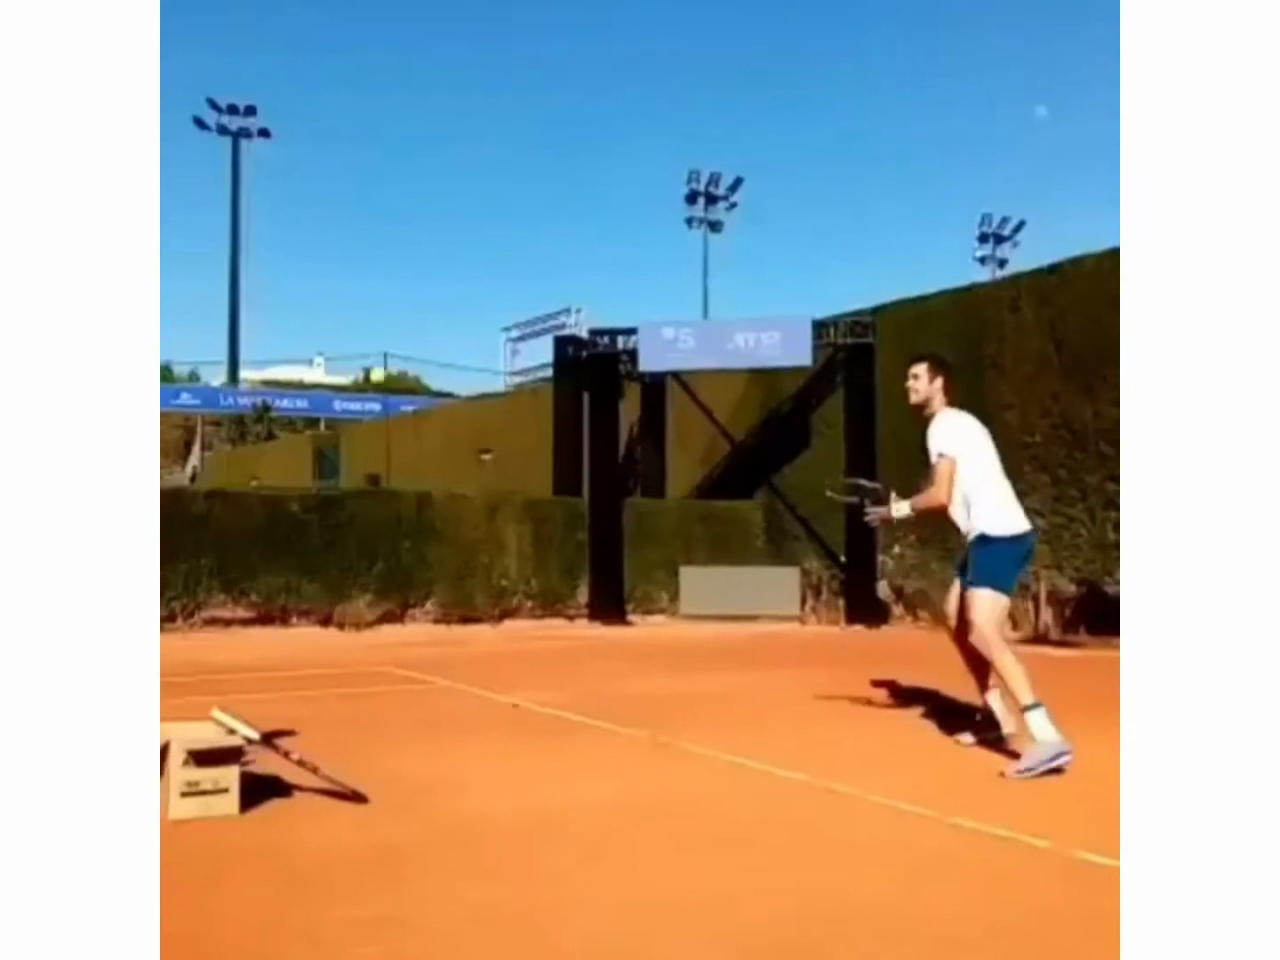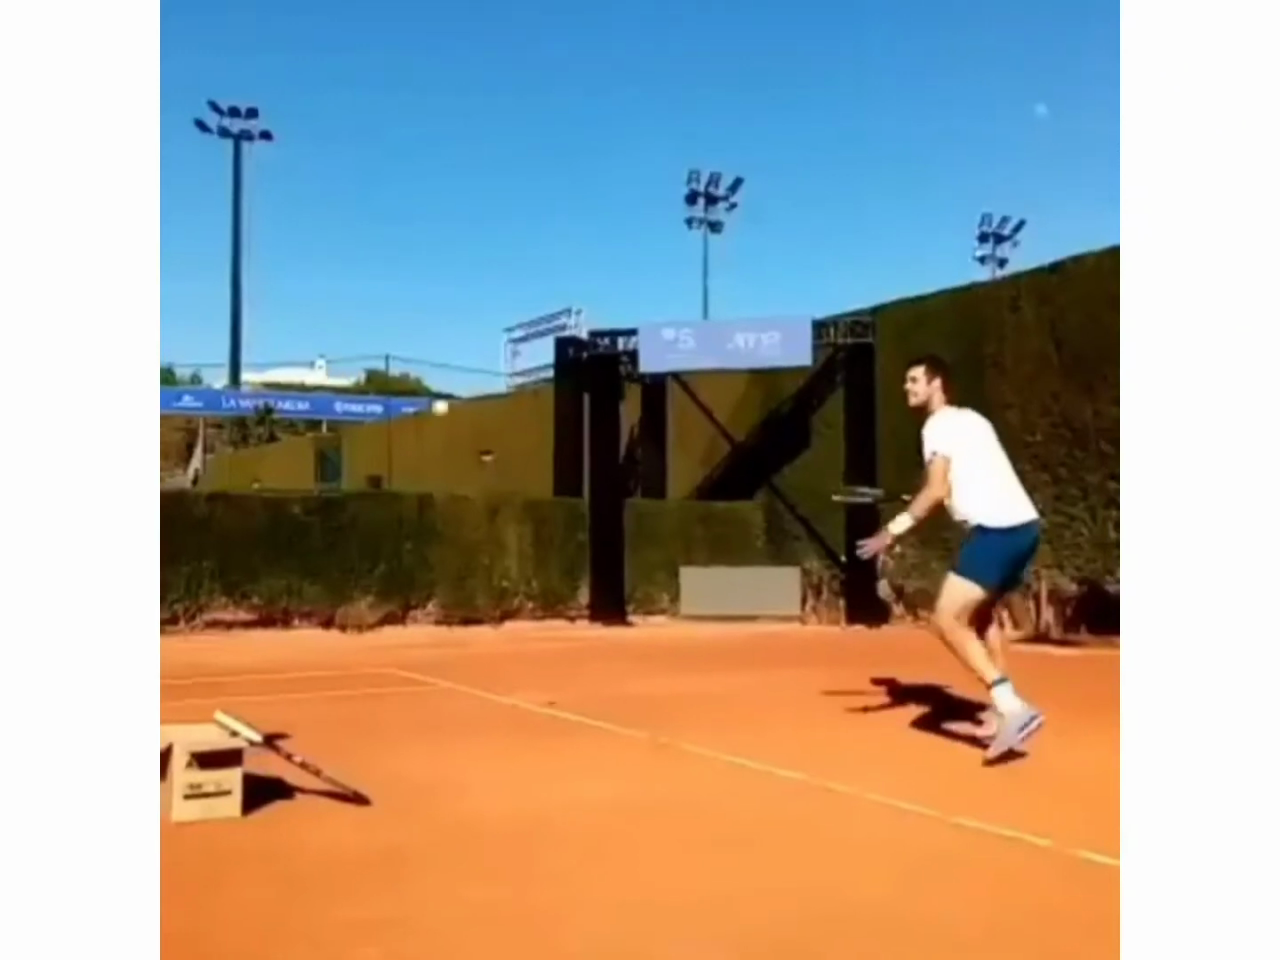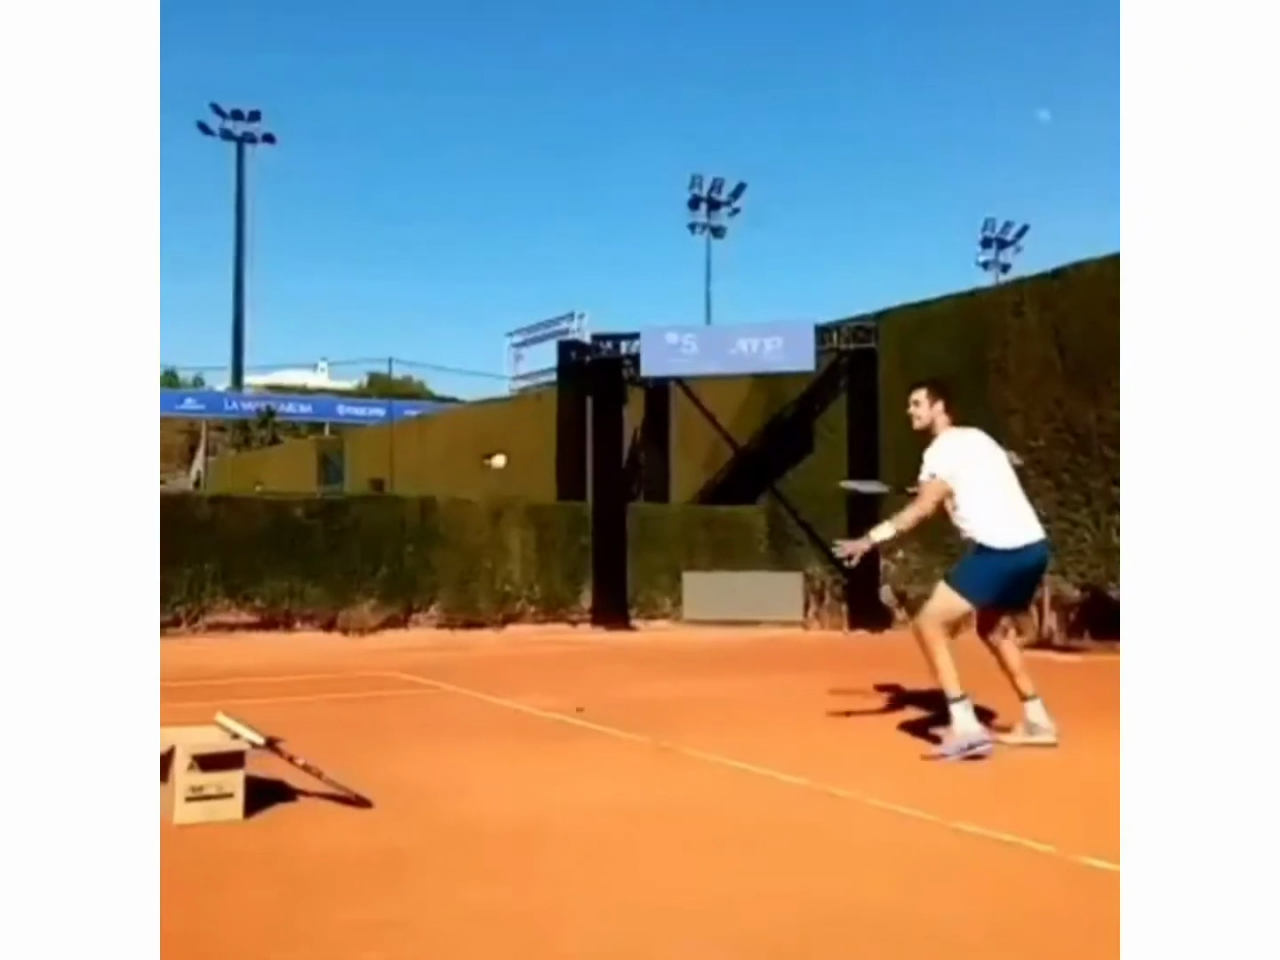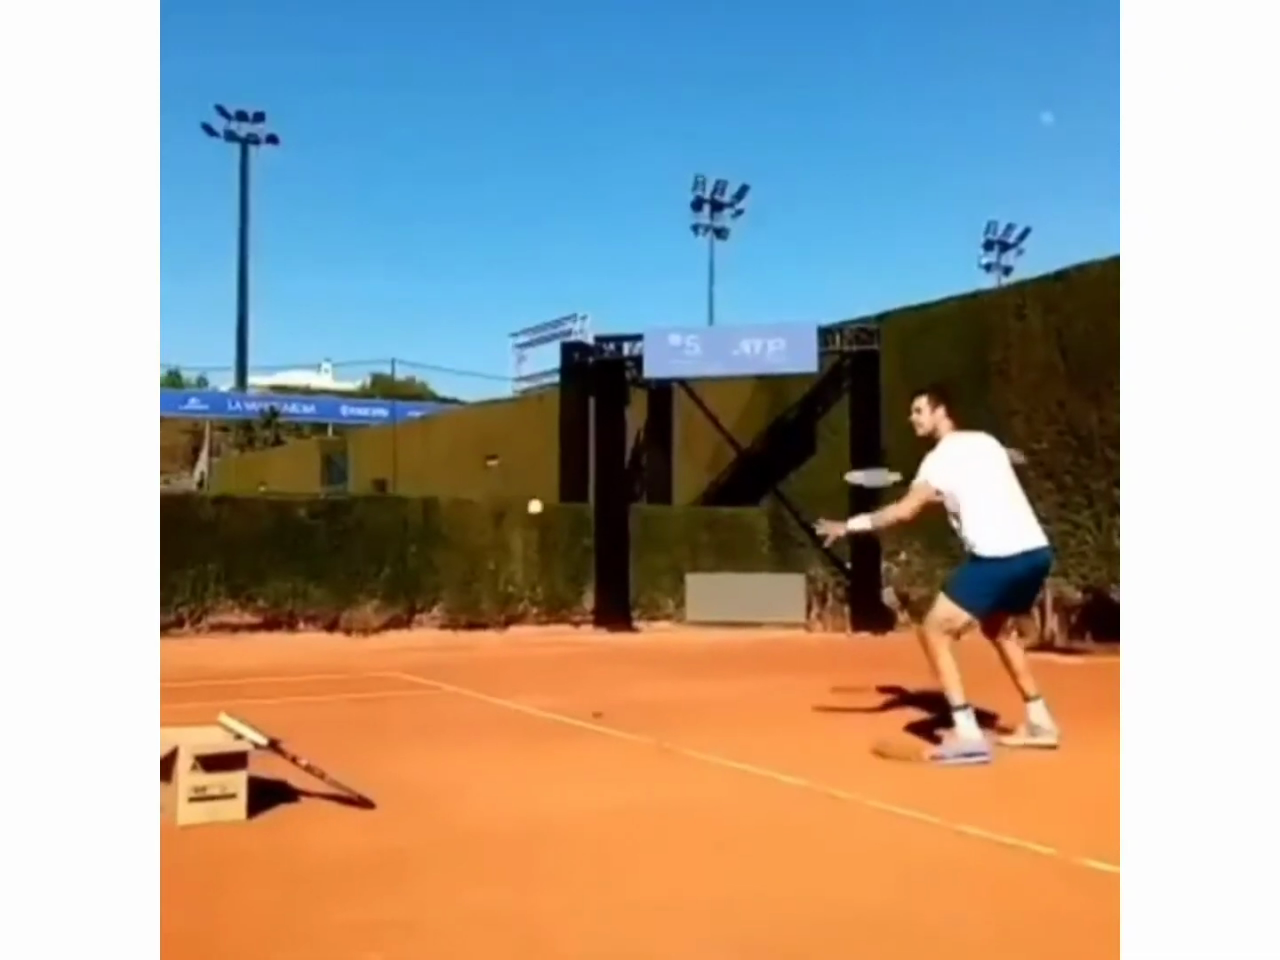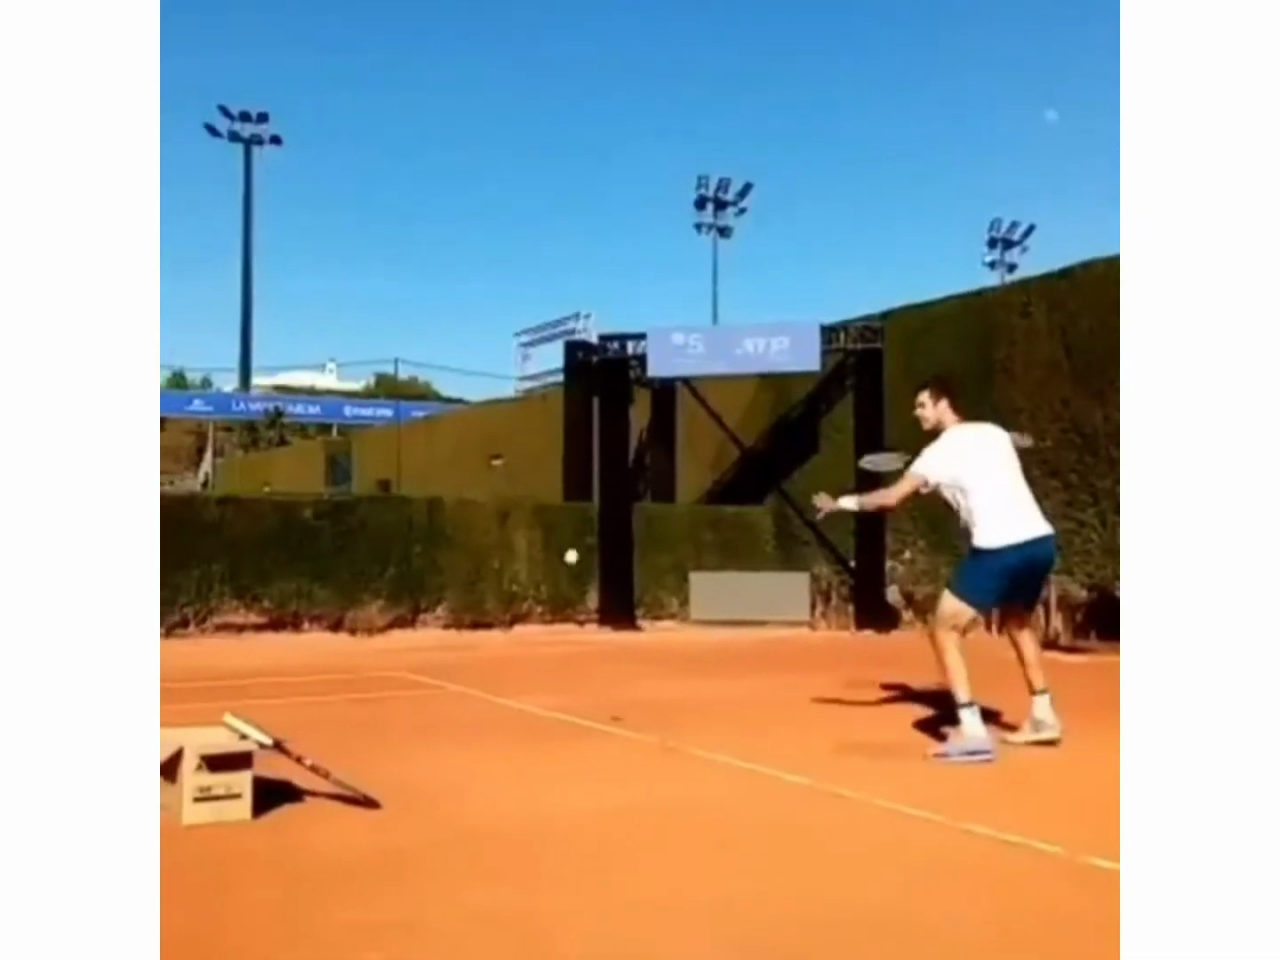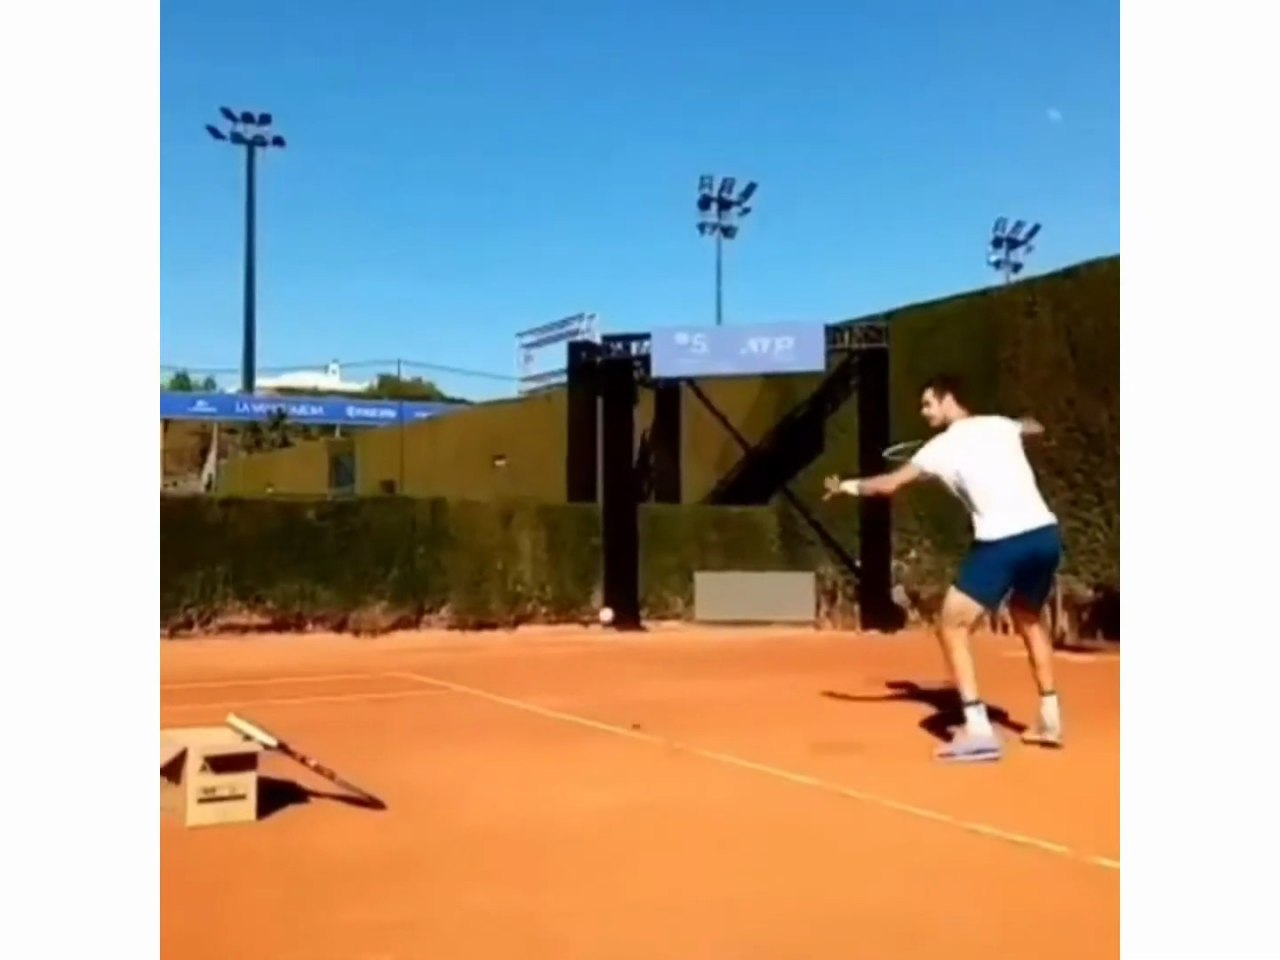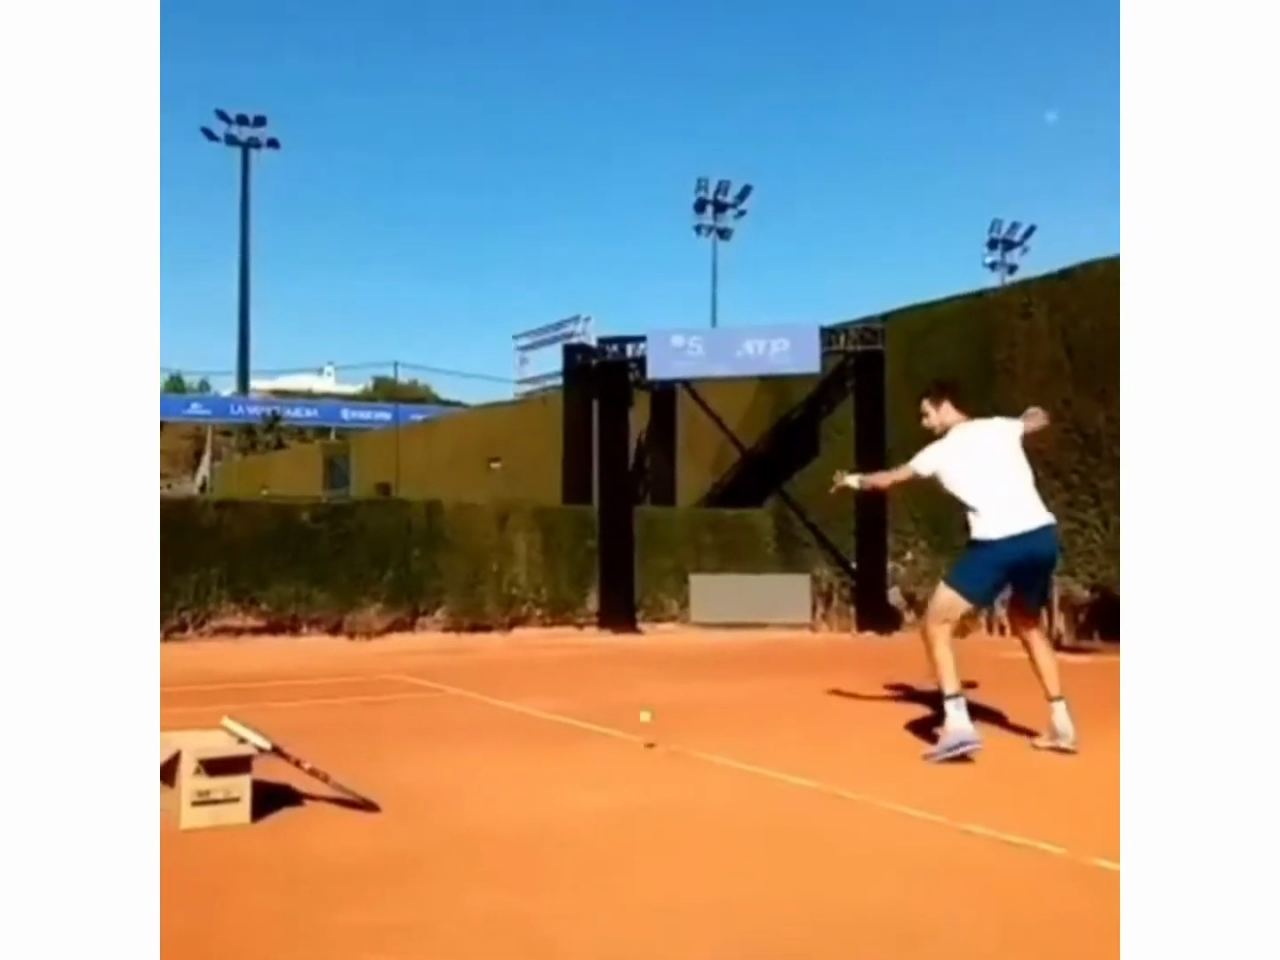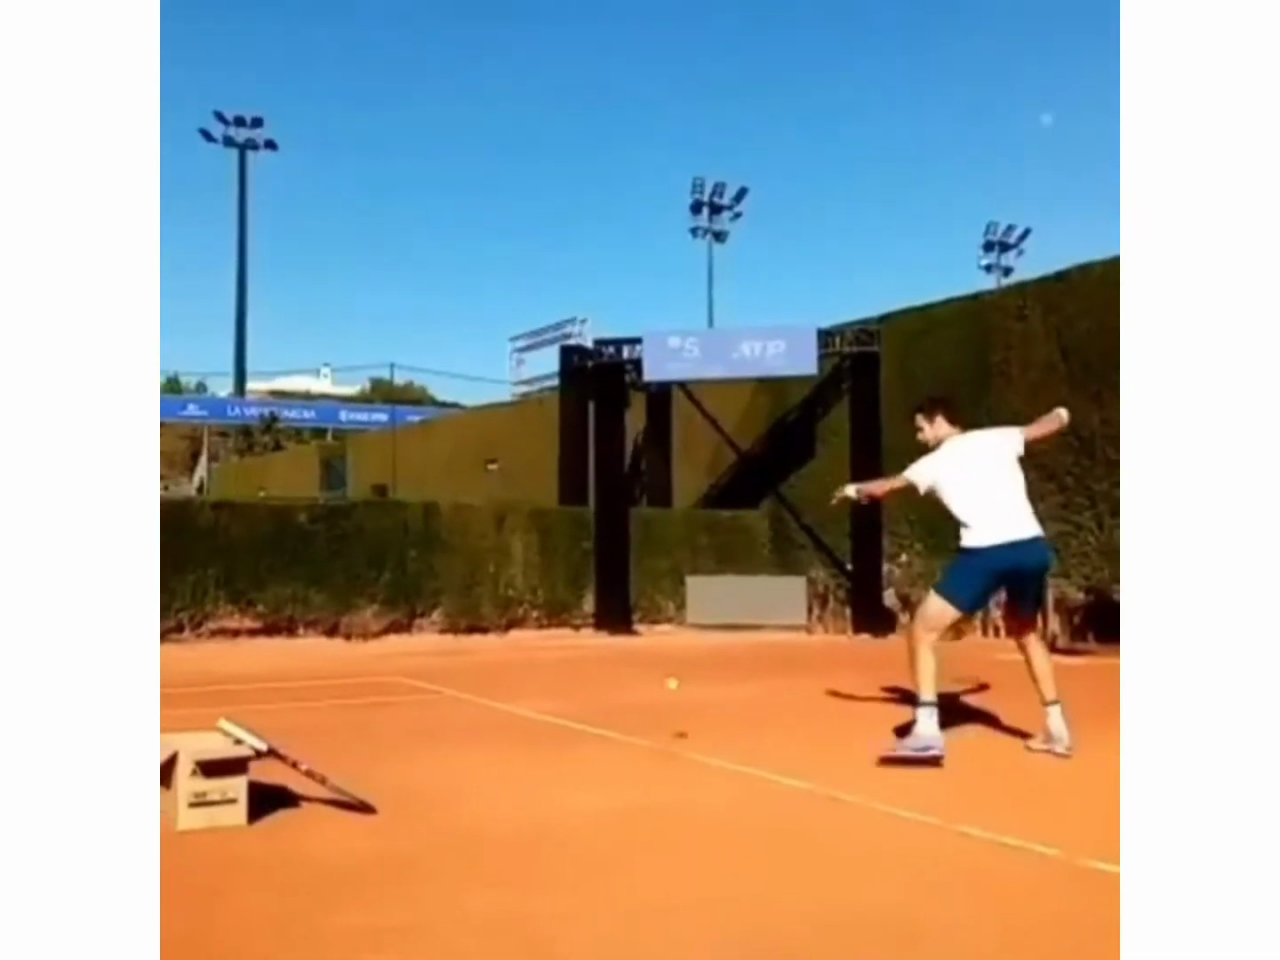
dt=0.2s
person 1, frame 1
left shoulder: (943, 426)
right shoulder: (962, 422)
left elbow: (940, 493)
left wrist: (898, 510)
right wrist: (912, 505)
left hip: (998, 538)
right hip: (1007, 534)
left knee: (985, 638)
right knee: (956, 618)
left ankle: (1047, 739)
right ankle: (996, 716)
person 1, frame 2
left shoulder: (939, 425)
right shoulder: (971, 418)
left elbow: (935, 490)
left wrist: (892, 531)
right wrist: (951, 494)
left hip: (998, 531)
right hip: (1025, 526)
left knee: (947, 620)
right knee: (978, 614)
left ankle: (1012, 707)
right ankle: (1011, 711)
person 1, frame 3
left shoulder: (941, 449)
right shoulder: (977, 438)
left elbow: (925, 506)
left wrist: (871, 539)
right wrist: (946, 490)
left hip: (999, 551)
right hip: (1035, 546)
left knee: (928, 625)
right knee: (993, 629)
left ankle: (966, 726)
right ankle: (1037, 722)
person 1, frame 4
left shoulder: (940, 458)
right shoulder: (985, 442)
left elbow: (905, 510)
left wrist: (847, 526)
left hip: (997, 558)
right hip: (1038, 551)
left knee: (934, 634)
right knee: (1000, 630)
left ankle: (968, 736)
right ankle: (1039, 722)
person 1, frame 5
left shoulder: (939, 453)
right shoulder: (992, 433)
left elbow: (890, 497)
right elbow: (1021, 441)
left wrist: (841, 502)
left hip: (999, 549)
right hip: (1042, 541)
left knee: (945, 633)
right knee: (1017, 623)
left ankle: (973, 733)
right ankle: (1043, 717)
person 1, frame 6
left shoulder: (942, 447)
right shoulder: (1000, 426)
left elbow: (888, 484)
right elbow: (1035, 426)
left wrist: (845, 486)
left hip: (1003, 542)
right hip: (1046, 534)
left knee: (952, 630)
right knee: (1028, 621)
left ankle: (980, 732)
right ankle: (1049, 717)
person 1, frame 7
left shoulder: (940, 451)
right shoulder: (1001, 428)
left elbow: (886, 479)
right elbow: (1039, 419)
left wrist: (851, 480)
right wrist: (1031, 414)
left hip: (997, 544)
right hip: (1043, 535)
left knee: (935, 625)
right knee: (1027, 626)
left ankle: (958, 725)
right ankle: (1061, 725)
person 1, frame 8
left shoulder: (933, 463)
right shoulder: (998, 439)
left elbow: (883, 487)
right elbow: (1049, 424)
left wrist: (851, 490)
right wrist: (1060, 414)
left hip: (986, 553)
right hip: (1033, 547)
left knee: (922, 633)
right knee: (1025, 632)
left ankle: (925, 731)
right ankle: (1056, 728)
